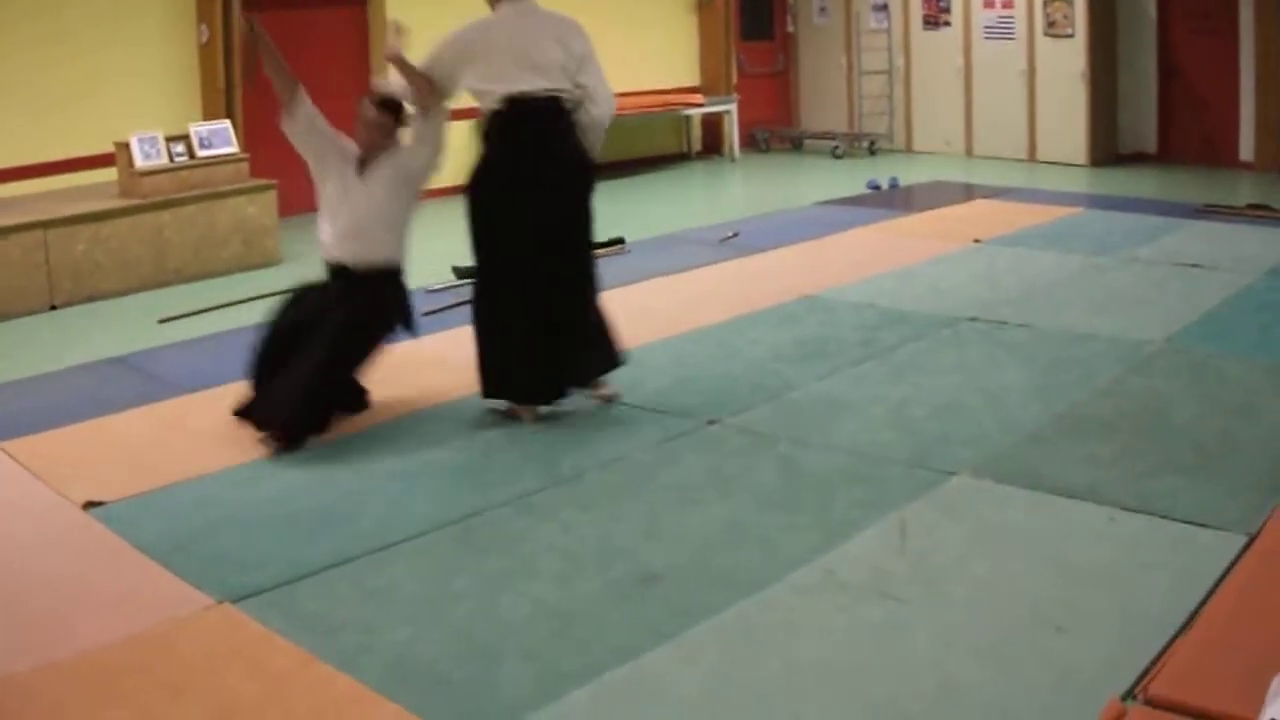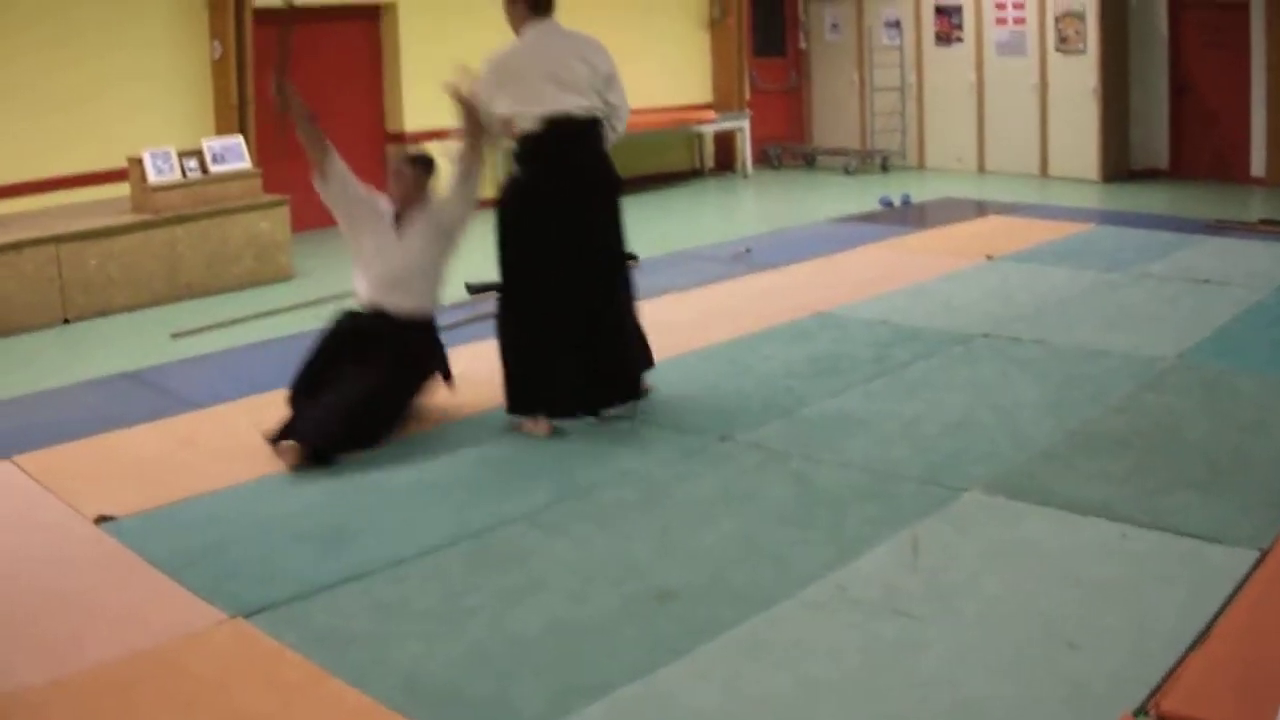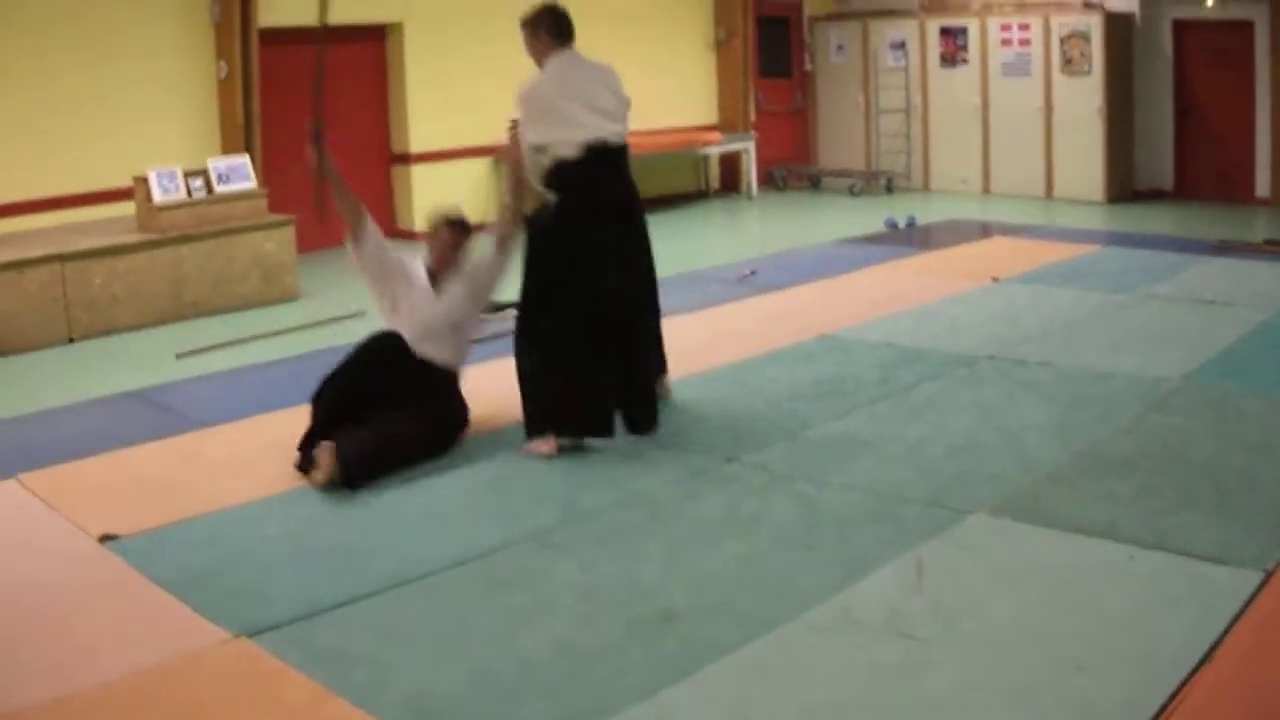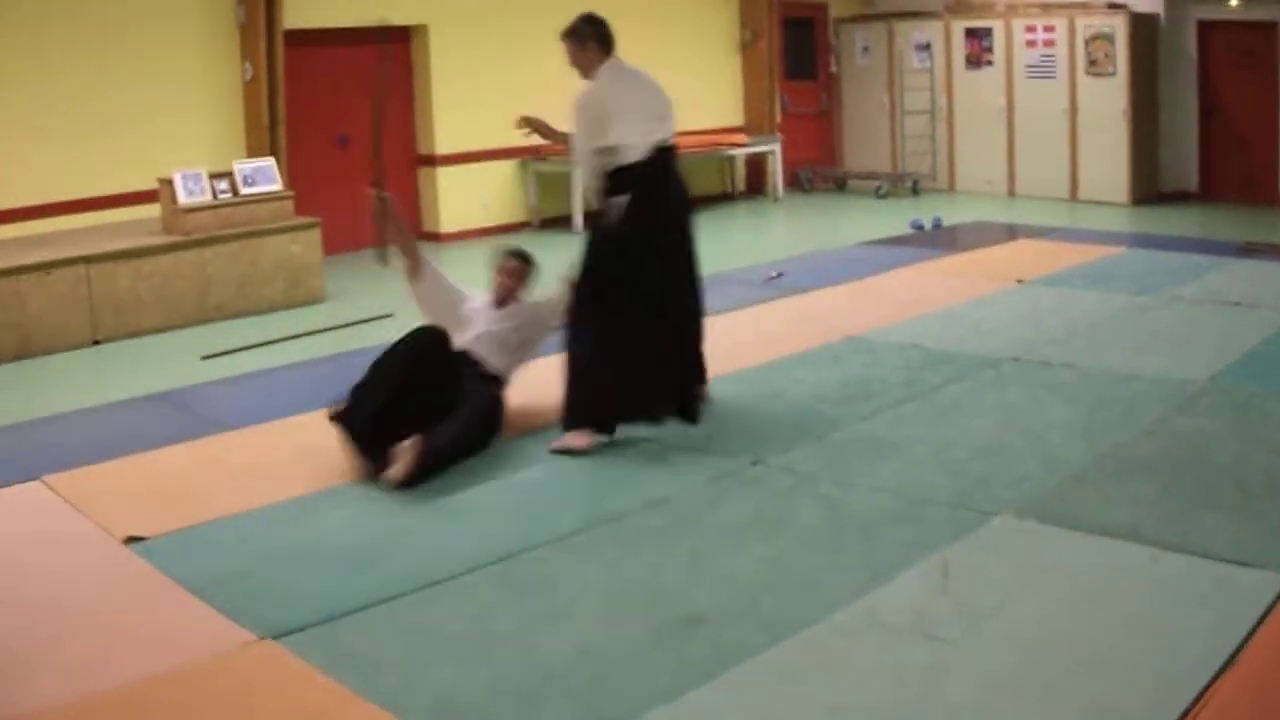
dt=0.1s
person 1, frame 1
left shoulder: (474, 36)
left elbow: (428, 82)
right elbow: (598, 103)
right wrist: (586, 148)
left hip: (505, 153)
right hip: (562, 151)
left knee: (505, 273)
right knee: (569, 262)
left ankle: (524, 391)
right ankle: (590, 372)
person 1, frame 2
left shoulder: (507, 62)
right shoulder: (590, 49)
left elbow: (482, 124)
right elbow: (616, 116)
left hip: (539, 174)
right hip: (590, 168)
left knee: (530, 290)
right knee: (602, 275)
left ankle: (540, 407)
right ankle: (626, 376)
person 1, frame 3
left shoulder: (537, 90)
right shoulder: (605, 76)
left elbow: (534, 161)
left hip: (573, 202)
right hip: (620, 193)
left knee: (548, 313)
right knee: (630, 295)
left ankle: (554, 427)
right ankle: (650, 382)
person 1, frame 4
left shoulder: (595, 97)
right shoulder: (639, 82)
left elbow: (592, 162)
left wrist: (602, 208)
right wrist: (556, 135)
left hip: (632, 201)
right hip: (667, 192)
left knee: (601, 307)
right knee: (670, 294)
left ankle: (591, 420)
right ankle: (689, 383)
person 2, frame 1
left shoulder: (405, 168)
right shoulder: (335, 155)
left elbow: (431, 112)
right elbow: (292, 100)
left wrist: (400, 62)
right wrist: (260, 41)
left hip: (378, 291)
right hip: (339, 284)
left knee: (333, 344)
left ankle: (283, 417)
person 2, frame 2
left shoulder: (441, 220)
right shoulder: (367, 210)
left elbow: (471, 167)
right elbow: (323, 160)
left wrist: (469, 114)
right wrist: (293, 107)
left hip: (411, 339)
right hip: (372, 326)
left ankle: (310, 437)
person 2, frame 3
left shoulder: (471, 286)
right shoulder: (403, 274)
left elbow: (505, 236)
right elbow: (359, 229)
left wrist: (517, 180)
right wrist: (329, 173)
left hip: (434, 382)
right hip: (393, 368)
right knee: (381, 350)
left ankle: (342, 458)
person 2, frame 4
left shoulder: (532, 318)
right shoulder: (463, 304)
left elbow: (570, 297)
right elbow: (417, 265)
right wrist: (389, 217)
left hip: (480, 384)
left knee: (480, 414)
right knee: (425, 342)
left ankle: (419, 453)
